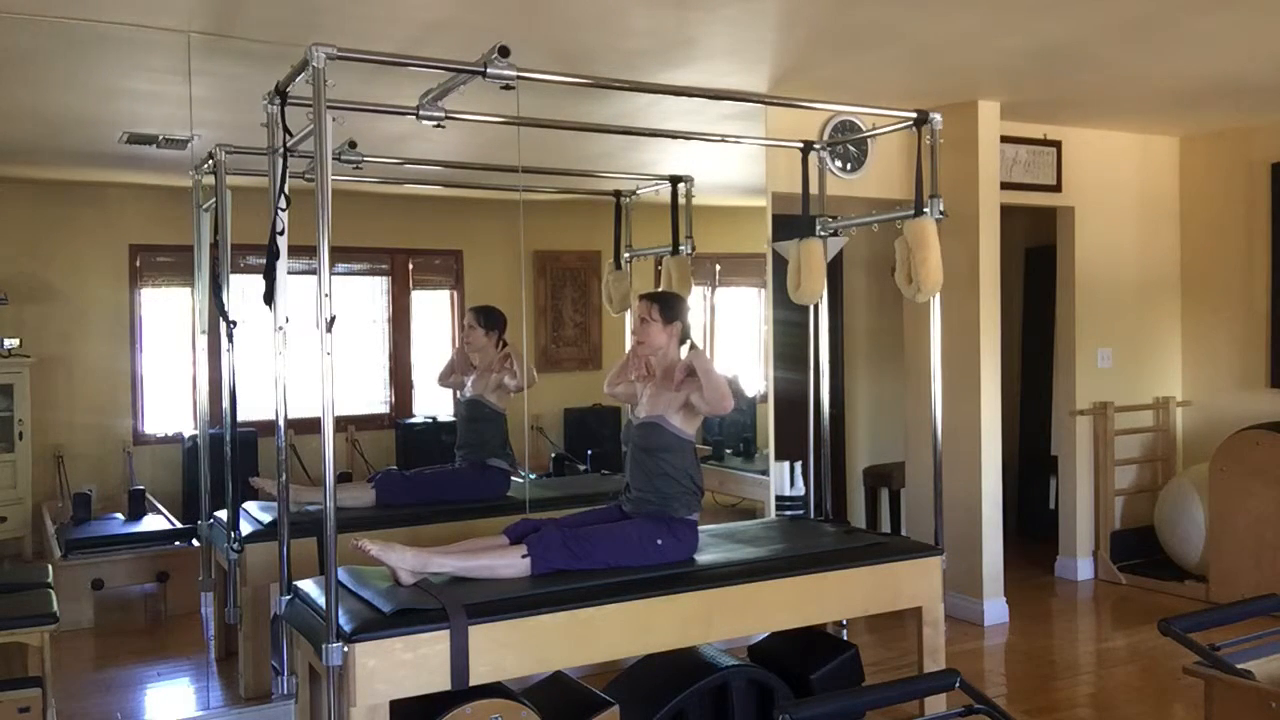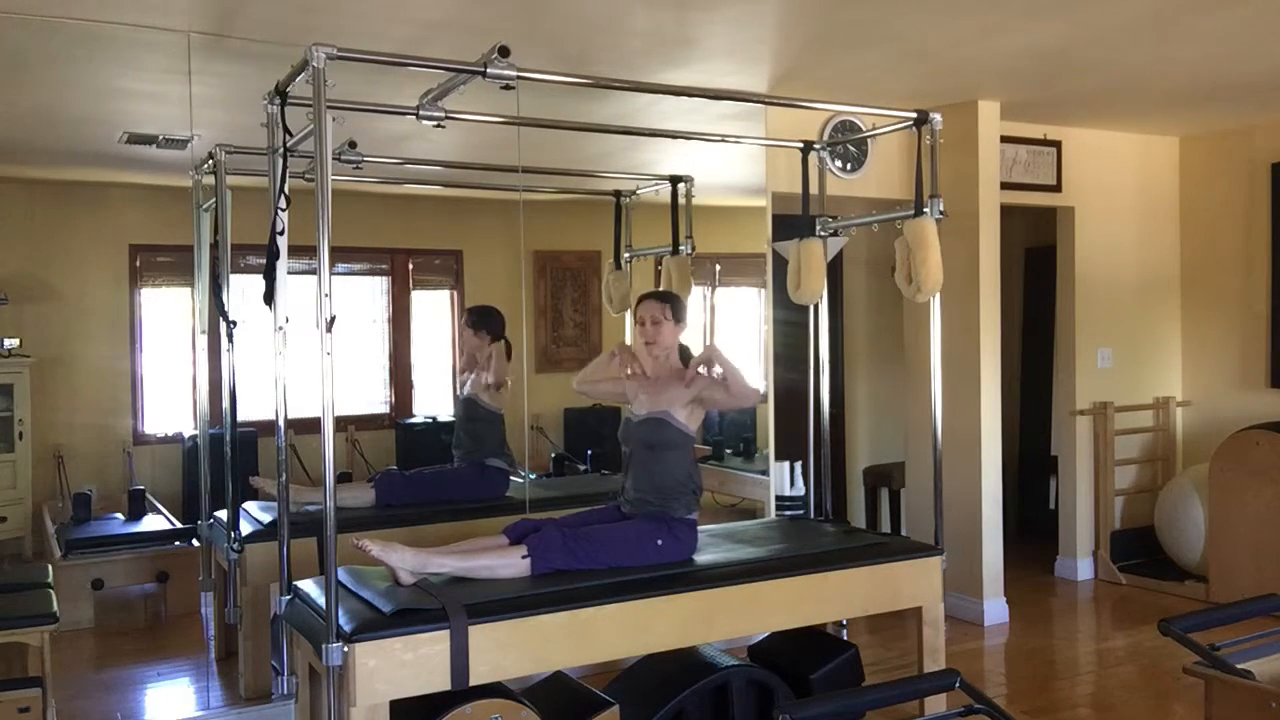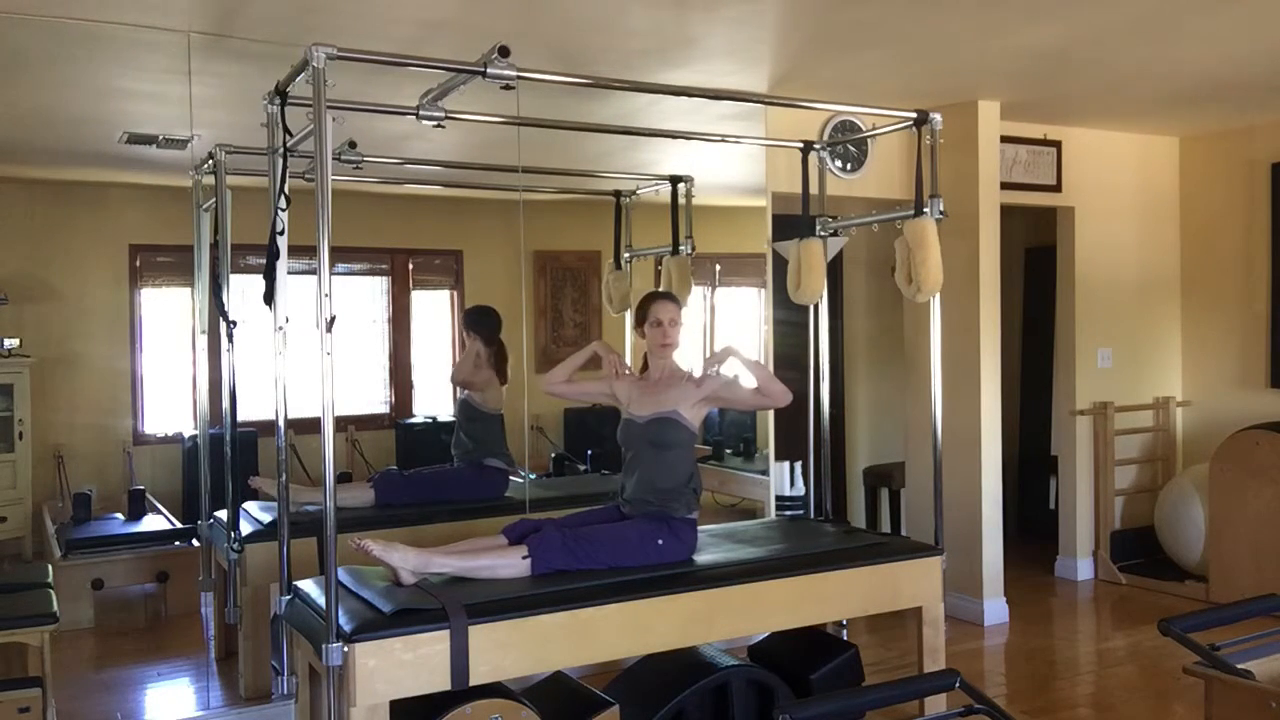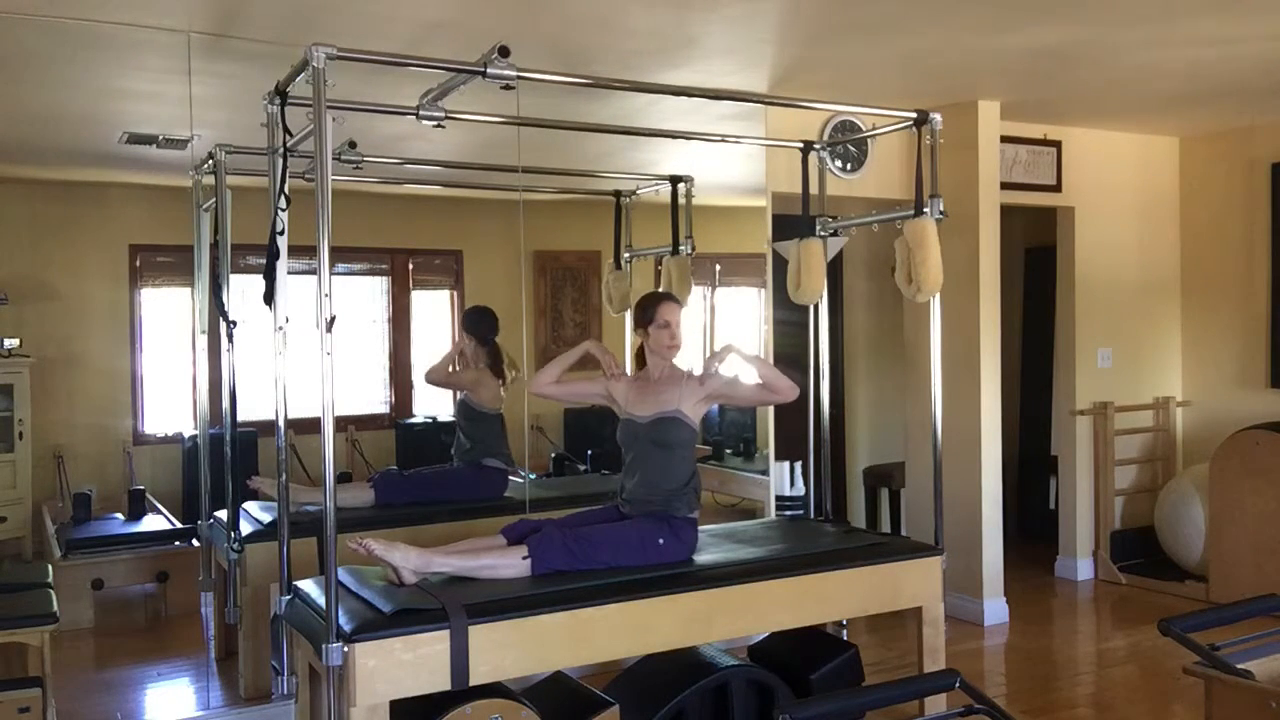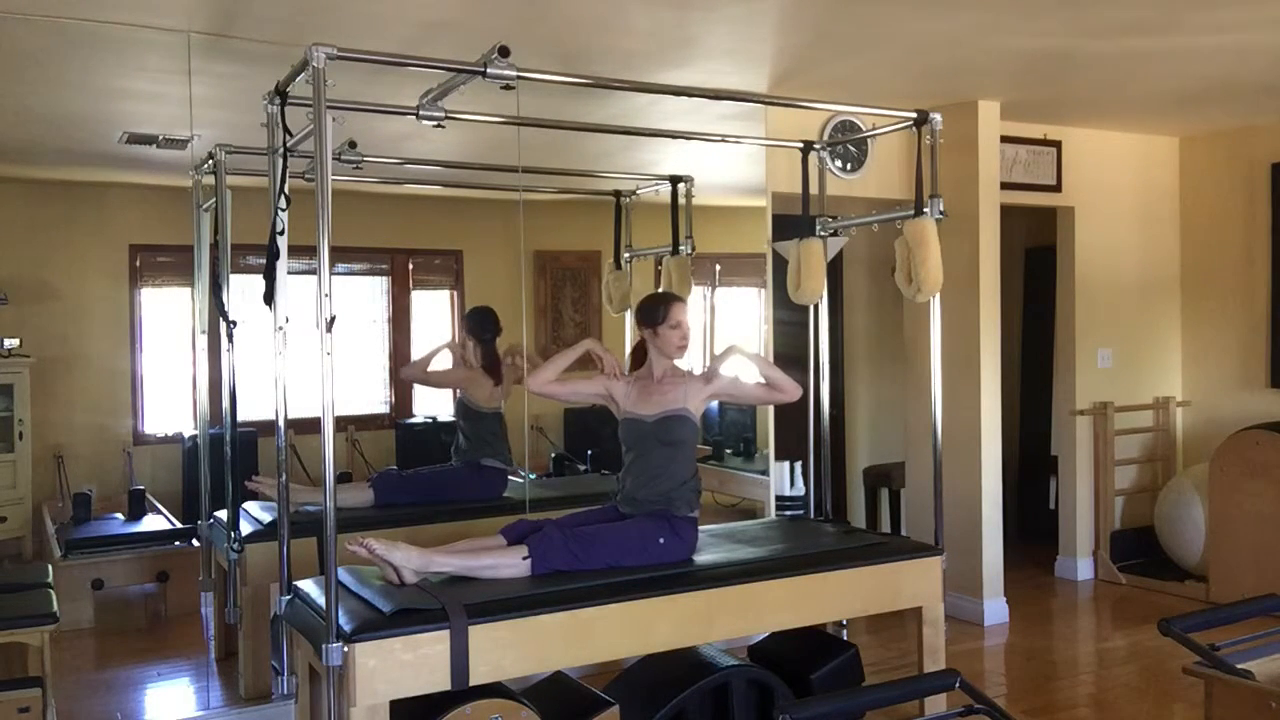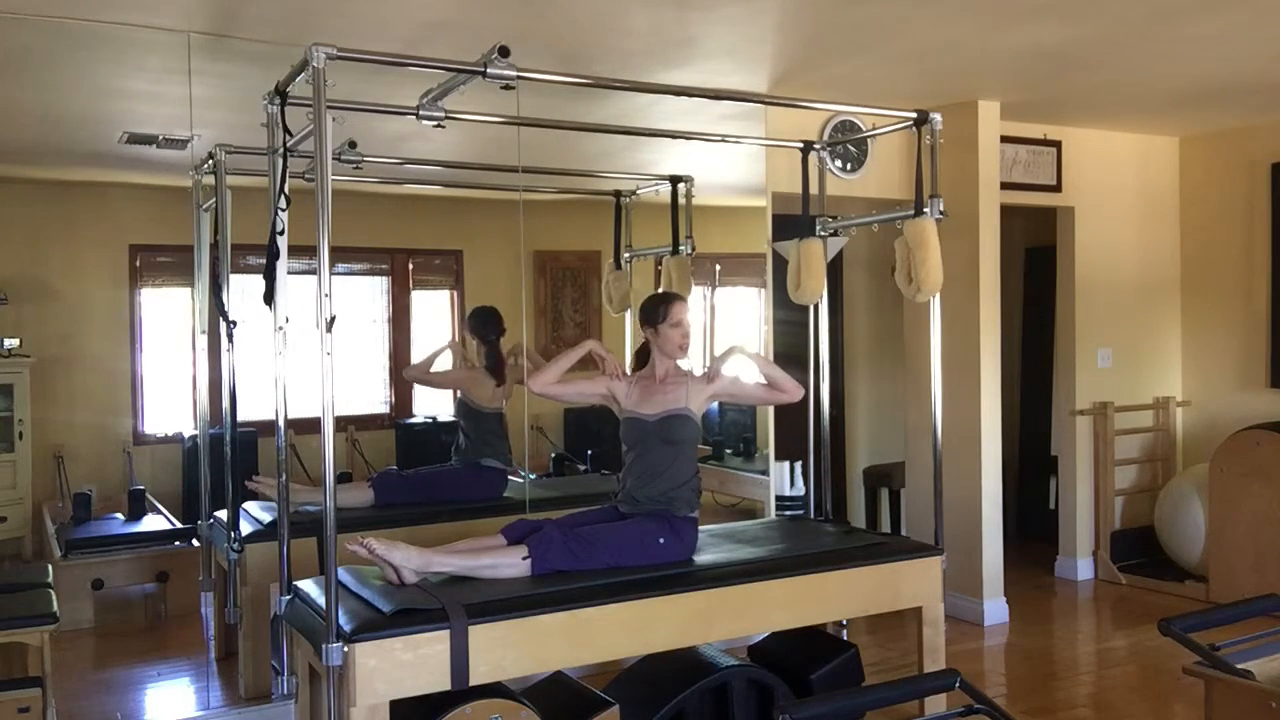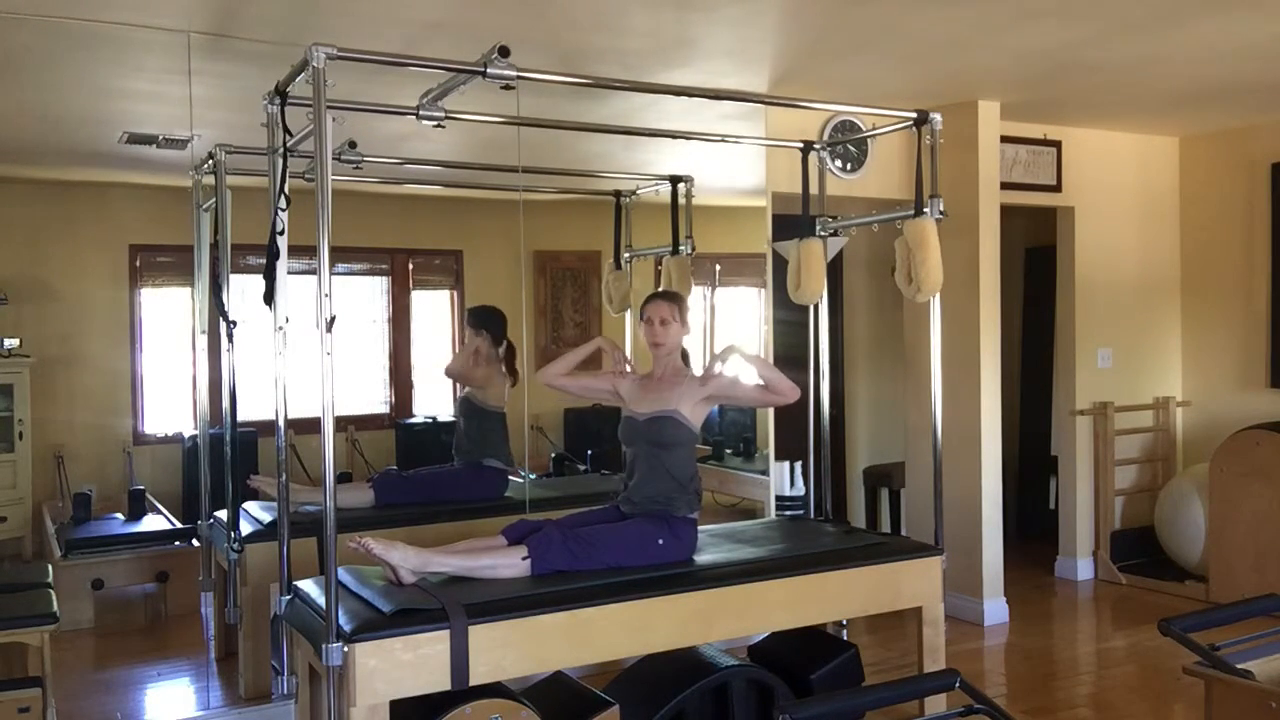
dt=0.4s
person 1, frame 1
left shoulder: (687, 389)
right shoulder: (647, 387)
left elbow: (723, 404)
right elbow: (611, 387)
left wrist: (698, 359)
right wrist: (633, 354)
left hip: (670, 529)
right hip: (631, 512)
left knee: (556, 548)
right knee: (533, 529)
left ankle: (422, 562)
right ankle: (420, 562)
person 1, frame 2
left shoulder: (693, 386)
right shoulder: (637, 385)
left elbow: (749, 396)
right elbow: (583, 383)
left wrist: (714, 355)
right wrist: (615, 353)
left hip: (669, 529)
right hip: (628, 513)
left knee: (554, 548)
right knee: (532, 529)
left ankle: (422, 563)
right ankle: (419, 561)
person 1, frame 3
left shoulder: (699, 387)
right shoulder: (624, 387)
left elbow: (780, 397)
right elbow: (551, 384)
left wrist: (736, 354)
right wrist: (594, 349)
left hip: (670, 528)
right hip: (627, 513)
left knee: (555, 548)
right knee: (532, 530)
left ankle: (423, 564)
right ankle: (419, 560)
person 1, frame 4
left shoulder: (699, 386)
right shoulder: (619, 387)
left elbow: (787, 392)
right elbow: (540, 385)
left wrist: (736, 352)
right wrist: (587, 348)
left hip: (671, 528)
right hip: (626, 513)
left knee: (556, 548)
right knee: (530, 530)
left ankle: (423, 562)
right ankle: (419, 562)
person 1, frame 5
left shoulder: (700, 385)
right shoulder: (618, 387)
left elbow: (790, 393)
right elbow: (536, 383)
left wrist: (740, 352)
right wrist: (587, 346)
left hip: (671, 526)
right hip: (625, 512)
left knee: (556, 548)
right knee: (530, 530)
left ankle: (423, 561)
right ankle: (418, 562)
person 1, frame 6
left shoulder: (702, 386)
right shoulder: (620, 387)
left elbow: (792, 393)
right elbow: (538, 385)
left wrist: (744, 352)
right wrist: (589, 347)
left hip: (671, 526)
right hip: (625, 512)
left knee: (556, 547)
right knee: (530, 529)
left ankle: (423, 562)
right ankle: (418, 560)
person 1, frame 7
left shoulder: (701, 387)
right shoulder: (626, 384)
left elbow: (788, 394)
right elbow: (549, 376)
left wrist: (738, 352)
right wrist: (598, 344)
left hip: (671, 527)
right hip: (627, 513)
left knee: (554, 549)
right knee: (531, 531)
left ankle: (422, 562)
right ankle: (419, 560)
person 2, frame 1
left shoulder: (500, 376)
right shoulder: (473, 376)
left elbow: (526, 381)
right elbow: (442, 379)
left wrist: (511, 351)
right wrist: (458, 354)
left hip: (489, 474)
right hip: (469, 469)
left knee: (401, 486)
right knee: (391, 480)
left ankle: (299, 496)
right ankle: (301, 494)
person 2, frame 2
left shoulder: (493, 377)
right shoulder: (478, 374)
left elbow: (496, 379)
right elbow: (463, 376)
left wrist: (496, 349)
right wrist: (468, 353)
left hip: (487, 475)
right hip: (470, 468)
left knee: (400, 487)
right knee: (392, 479)
left ankle: (299, 496)
right ankle: (300, 493)
person 2, frame 3
left shoulder: (485, 376)
right shoulder: (490, 371)
left elbow: (459, 377)
left wrist: (473, 349)
left hip: (486, 475)
right hip: (474, 468)
left knee: (399, 487)
right knee: (393, 479)
left ankle: (298, 496)
right ankle: (300, 492)
person 2, frame 4
left shoulder: (478, 376)
right shoulder: (497, 372)
left elbow: (434, 376)
left wrist: (457, 349)
left hip: (484, 475)
right hip: (479, 470)
left knee: (398, 486)
right knee: (394, 479)
left ankle: (297, 495)
right ankle: (300, 491)
person 2, frame 5
left shoulder: (468, 376)
right shoulder: (506, 374)
left elbow: (408, 373)
left wrist: (444, 348)
right wrist: (517, 352)
left hip: (483, 476)
right hip: (484, 471)
left knee: (395, 487)
right knee: (393, 480)
left ankle: (297, 496)
right ankle: (302, 491)
person 2, frame 6
left shoulder: (473, 376)
right shoulder: (508, 373)
left elbow: (411, 374)
left wrist: (445, 348)
right wrist: (520, 351)
left hip: (483, 475)
right hip: (484, 471)
left knee: (396, 486)
right knee: (393, 479)
left ankle: (297, 495)
right ankle: (303, 491)
person 2, frame 7
left shoulder: (487, 373)
right shoulder: (493, 372)
left elbow: (453, 370)
left wrist: (472, 347)
left hip: (485, 475)
right hip: (475, 470)
left knee: (399, 487)
right knee: (393, 480)
left ankle: (297, 495)
right ankle: (301, 491)
